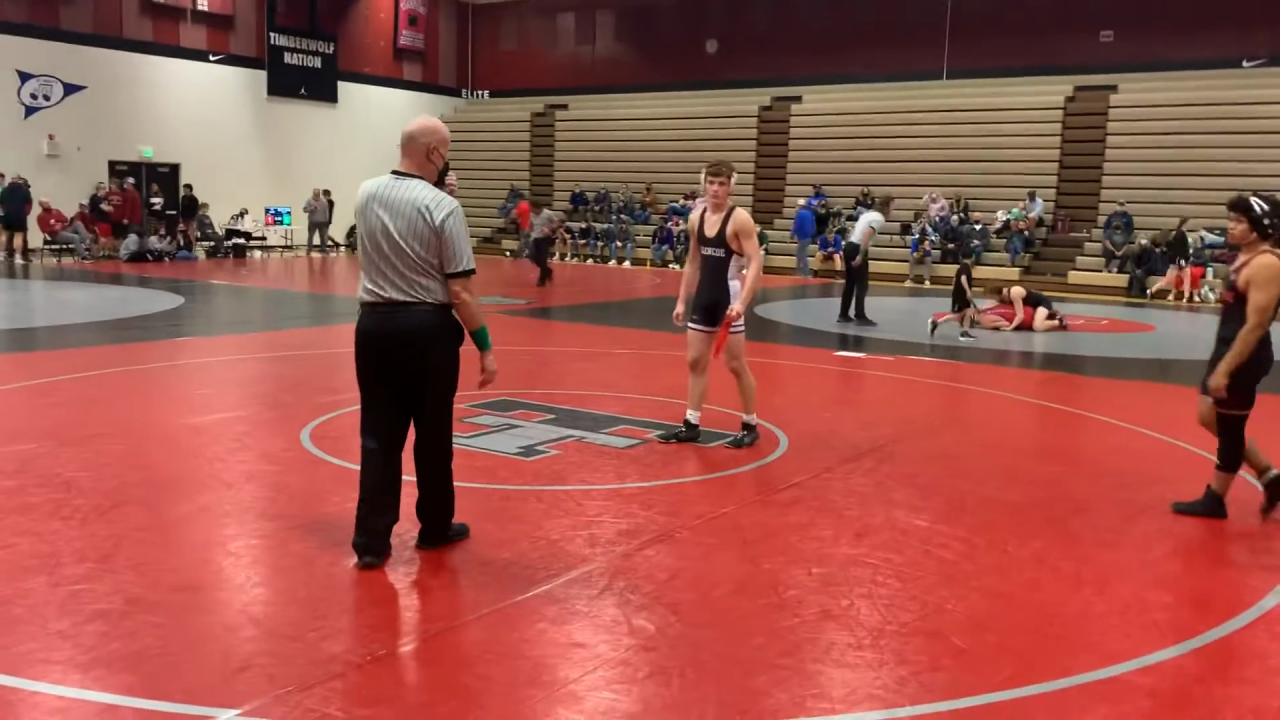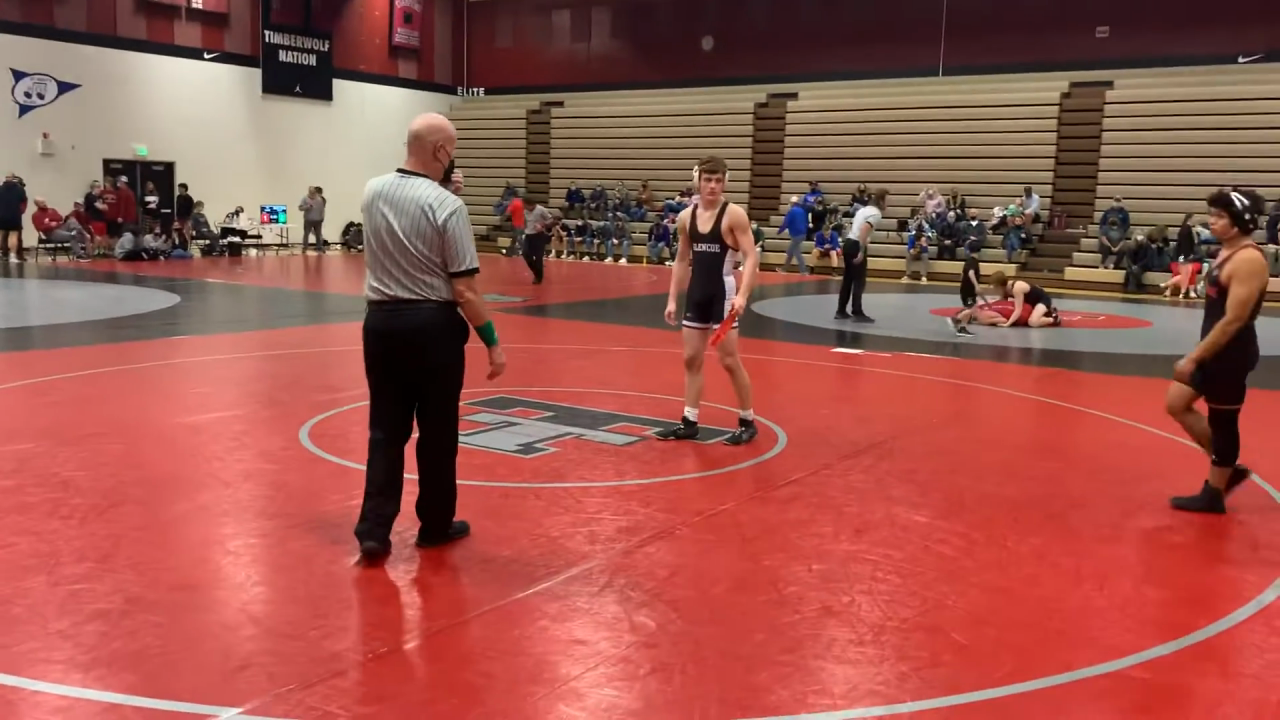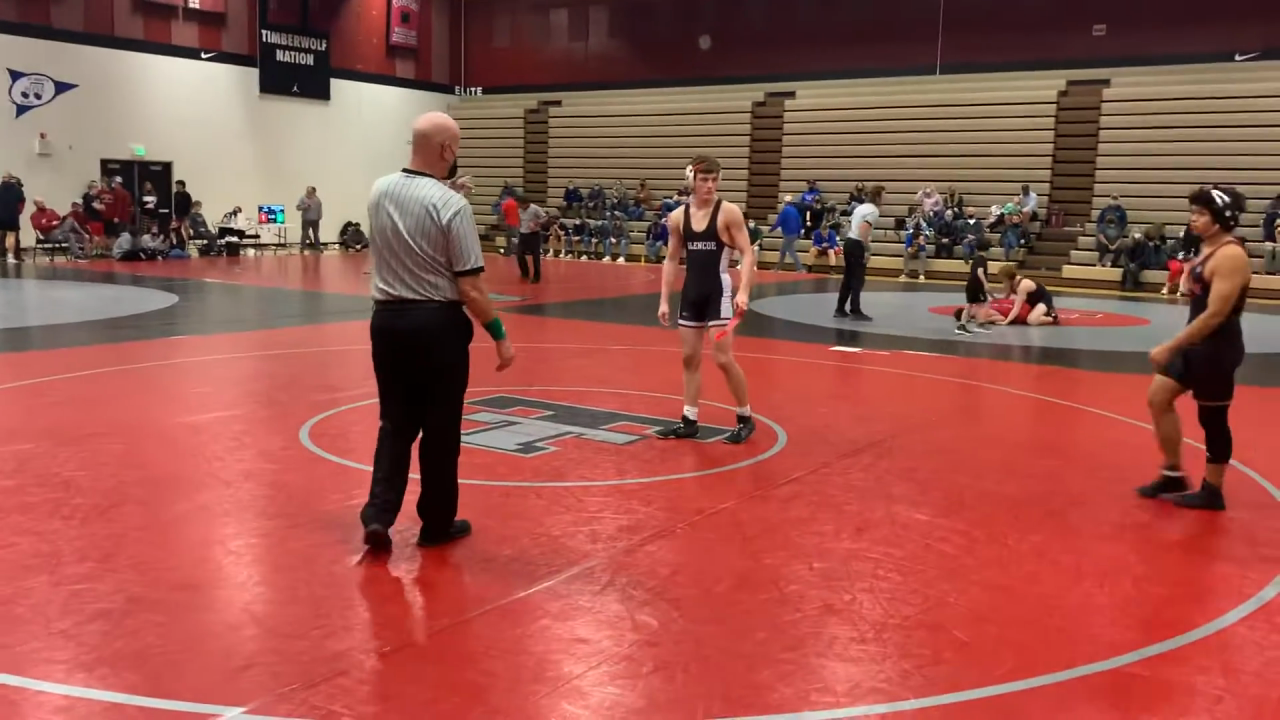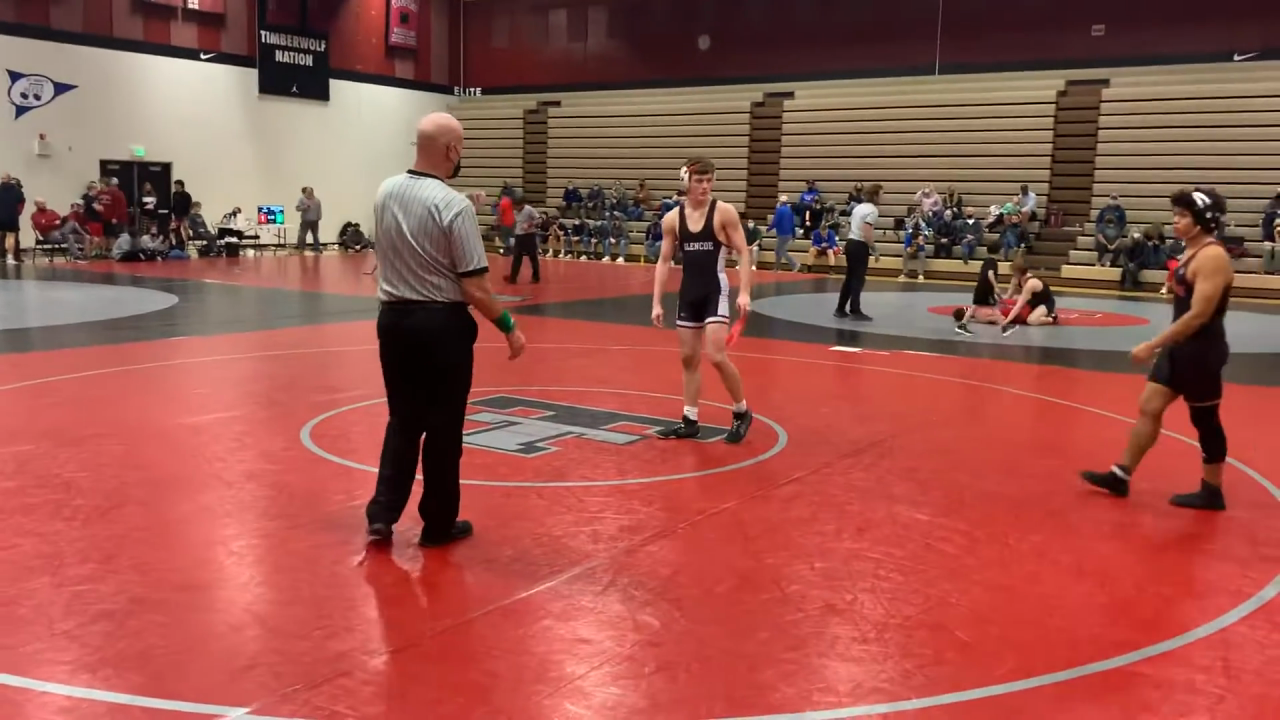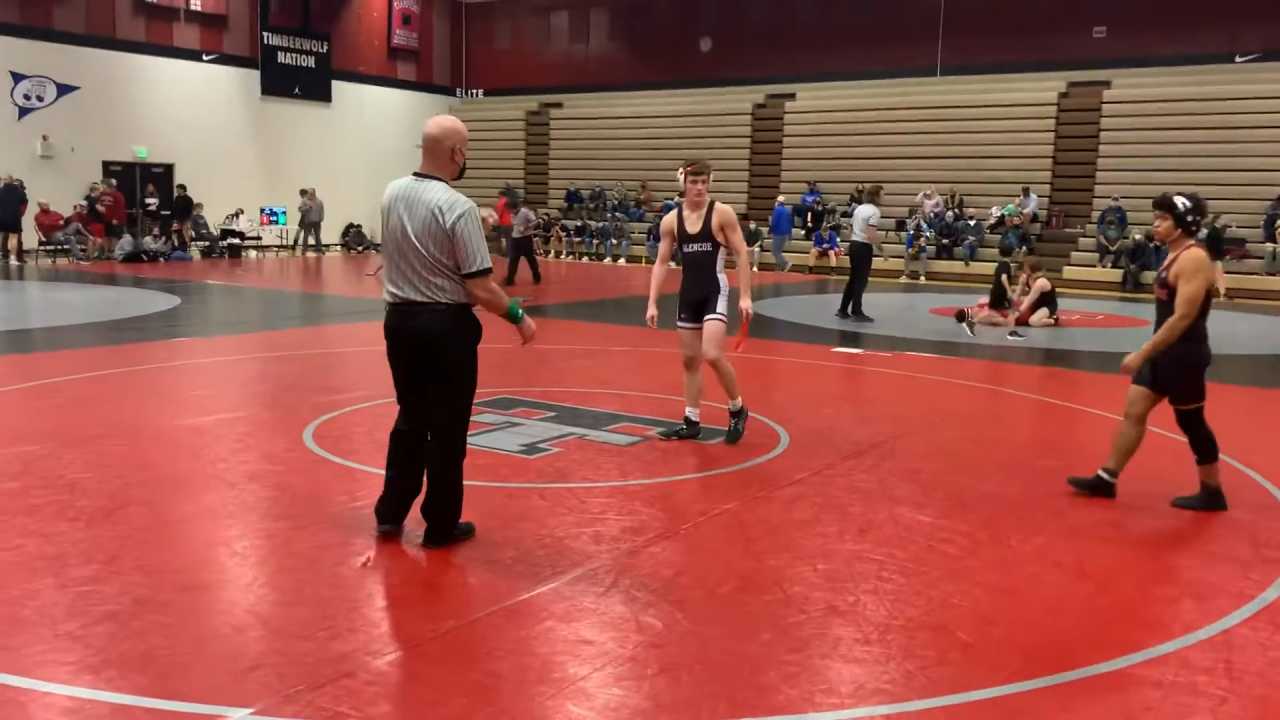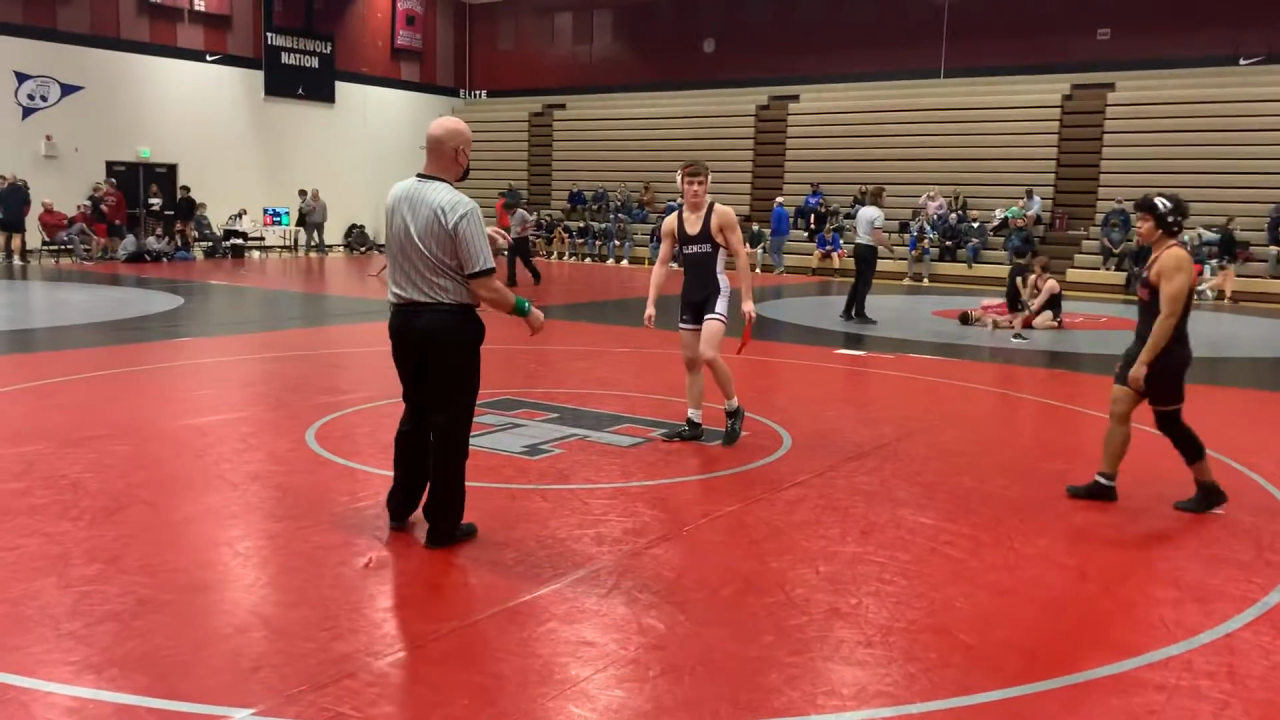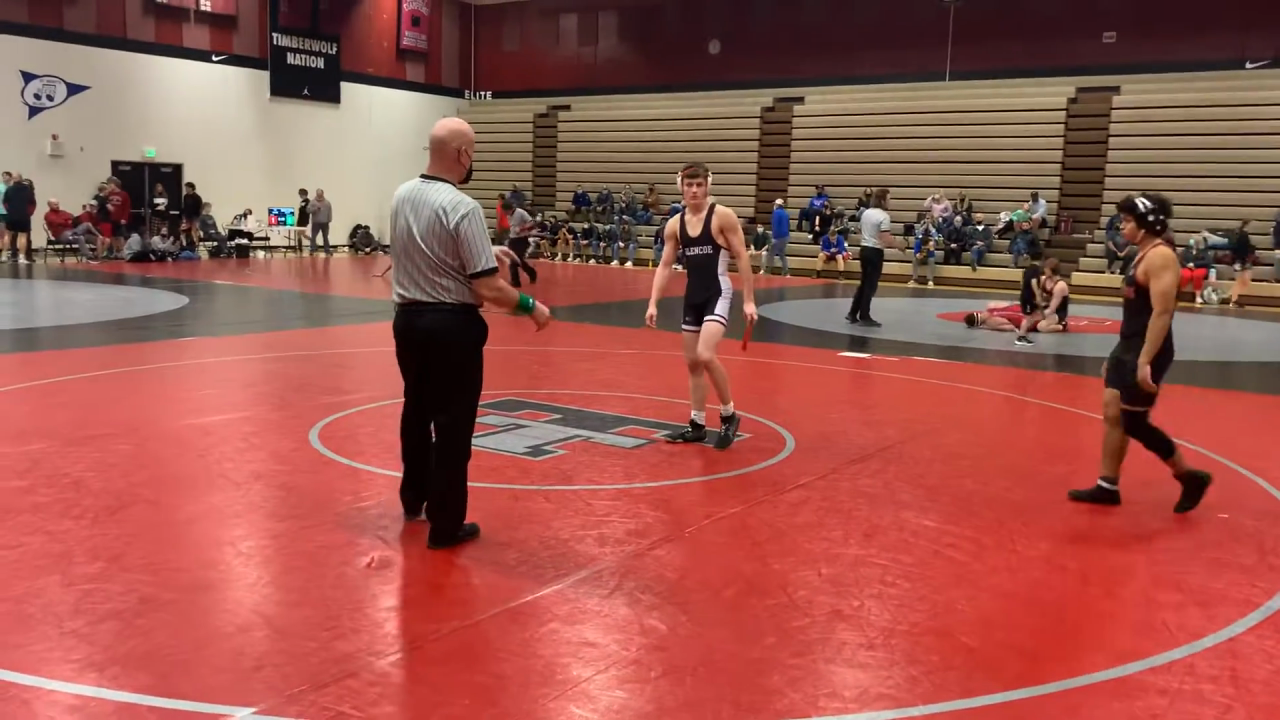
dt=0.1s
person 1, frame 1
left shoulder: (366, 194)
right shoulder: (443, 208)
right elbow: (459, 291)
right wrist: (485, 347)
left hip: (375, 324)
right hip: (428, 328)
left knee: (379, 436)
right knee: (432, 434)
left ankle: (371, 539)
right ankle: (435, 527)
person 1, frame 2
left shoulder: (373, 191)
right shoulder: (447, 206)
right elbow: (464, 289)
right wrist: (492, 342)
left hip: (382, 321)
right hip: (432, 325)
left knee: (386, 430)
right knee: (436, 431)
left ankle: (374, 528)
right ankle: (436, 524)
person 1, frame 3
left shoulder: (380, 191)
right shoulder: (452, 205)
right elbow: (470, 287)
right wrist: (500, 335)
left hip: (388, 319)
right hip: (437, 324)
left knee: (395, 425)
right knee: (439, 429)
left ankle: (378, 516)
right ankle: (436, 524)
person 1, frame 4
left shoulder: (386, 191)
right shoulder: (455, 206)
right elbow: (474, 287)
right wrist: (509, 327)
left hip: (394, 319)
right hip: (442, 325)
left knee: (403, 421)
right knee: (443, 428)
left ankle: (382, 512)
right ankle: (438, 524)
person 1, frame 5
left shoulder: (392, 193)
right shoulder: (457, 208)
right elbow: (481, 289)
right wrist: (519, 317)
left hip: (400, 320)
right hip: (446, 326)
left knee: (410, 420)
right knee: (446, 428)
left ankle: (391, 512)
right ankle: (441, 525)
person 1, frame 6
left shoulder: (397, 195)
right shoulder: (461, 208)
right elbow: (484, 289)
left wrist: (478, 235)
right wrist: (526, 310)
left hip: (404, 320)
right hip: (449, 326)
left knee: (415, 416)
right knee: (449, 428)
left ankle: (401, 506)
right ankle: (443, 525)
person 1, frame 7
left shoulder: (402, 196)
right shoulder: (463, 208)
right elbow: (487, 288)
left wrist: (483, 251)
right wrist: (530, 305)
left hip: (408, 319)
right hip: (452, 325)
left knee: (417, 414)
right knee: (452, 427)
left ankle: (414, 499)
right ankle: (446, 525)
person 2, frame 1
right shoulder: (1246, 258)
left wrist: (1223, 370)
right wrist: (1219, 364)
left hip: (1244, 359)
right hip: (1227, 352)
left knee: (1229, 427)
right knee: (1210, 420)
left ankle: (1215, 498)
person 2, frame 2
left shoulder: (1249, 260)
right shoulder: (1228, 251)
left elbow: (1233, 320)
left wrist: (1192, 358)
left hip: (1231, 354)
right hip: (1213, 348)
left knee: (1222, 422)
right knee: (1176, 404)
left ankle: (1214, 493)
right ankle: (1229, 469)
person 2, frame 3
left shoulder: (1232, 256)
right shoulder: (1208, 248)
left elbow: (1213, 315)
left wrist: (1169, 347)
left hip: (1217, 349)
right hip: (1198, 345)
left knee: (1212, 418)
right knee: (1157, 399)
left ankle: (1211, 491)
right ankle: (1172, 474)
person 2, frame 4
left shoulder: (1213, 257)
right shoulder: (1193, 251)
left elbow: (1198, 315)
left wrist: (1152, 345)
left hip: (1201, 353)
right hip: (1179, 347)
left knee: (1205, 420)
right knee: (1149, 409)
left ankle: (1212, 491)
right ankle: (1120, 476)
person 2, frame 5
left shoulder: (1194, 261)
right shoulder: (1175, 255)
left elbow: (1183, 318)
left wrist: (1142, 354)
left hip: (1185, 354)
right hip: (1163, 351)
left knee: (1190, 422)
right knee: (1133, 412)
left ankle: (1212, 492)
right ankle: (1105, 479)
person 2, frame 6
left shoulder: (1174, 259)
right shoulder: (1158, 255)
left elbow: (1169, 316)
left wrist: (1142, 362)
right wrist: (1138, 357)
left hip: (1165, 355)
right hip: (1144, 348)
left knee: (1170, 424)
right knee: (1118, 411)
left ankle: (1209, 489)
right ankle: (1104, 483)
person 2, frame 7
left shoulder: (1161, 257)
right shoulder: (1142, 255)
left elbow: (1161, 315)
left wrist: (1145, 362)
right wrist: (1118, 354)
left hip: (1147, 353)
right hip: (1128, 348)
left knee: (1134, 422)
right knee: (1113, 417)
left ankle: (1191, 477)
right ankle: (1107, 485)
person 3, frame 1
left shoulder: (740, 219)
right shoulder: (696, 218)
left elbow: (755, 263)
left wrist: (742, 301)
right wrist: (681, 301)
left hip: (728, 297)
right hip: (702, 297)
left knee: (736, 365)
right knee: (695, 362)
left ankle: (750, 427)
right ankle: (691, 425)
person 3, frame 2
left shoulder: (734, 214)
right shoulder: (686, 216)
left elbow: (751, 257)
left wrist: (742, 295)
right wrist: (672, 299)
left hip: (723, 294)
right hip: (695, 294)
left knee: (729, 361)
right knee: (691, 359)
left ankle: (747, 422)
right ankle: (689, 422)
person 3, frame 3
left shoulder: (728, 212)
right shoulder: (677, 216)
left elbow: (747, 253)
right elbow: (671, 260)
left wrist: (743, 292)
right wrist: (663, 300)
left hip: (718, 292)
right hip: (690, 292)
left knee: (723, 359)
right knee: (689, 358)
left ankle: (744, 418)
right ankle: (689, 421)
person 3, frame 4
left shoulder: (724, 212)
right shoulder: (672, 219)
left elbow: (743, 253)
right elbow: (664, 261)
left wrist: (744, 292)
right wrist: (657, 302)
left hip: (715, 291)
right hip: (688, 293)
left knee: (717, 357)
right knee: (688, 358)
left ankle: (741, 413)
right ankle: (690, 421)
person 3, frame 5
left shoulder: (722, 213)
right shoulder: (671, 220)
left elbow: (741, 254)
right elbow: (661, 263)
left wrist: (745, 295)
right wrist: (652, 303)
left hip: (715, 291)
right hip: (687, 293)
left knee: (712, 355)
right knee: (689, 359)
left ankle: (737, 409)
right ankle: (691, 422)
person 3, frame 6
left shoulder: (722, 214)
right shoulder: (672, 222)
left elbow: (741, 256)
right elbow: (661, 264)
left wrist: (747, 298)
right wrist: (651, 303)
left hip: (716, 292)
right hip: (689, 294)
left knee: (709, 355)
right knee: (690, 361)
left ankle: (734, 409)
right ankle: (693, 424)
person 3, frame 7
left shoulder: (723, 215)
right shoulder: (675, 224)
left elbow: (742, 257)
right elbow: (665, 266)
left wrist: (749, 300)
right wrist: (653, 303)
left hip: (718, 293)
right hip: (692, 295)
left knee: (706, 356)
right knee: (693, 362)
left ankle: (729, 415)
right ankle: (697, 426)
